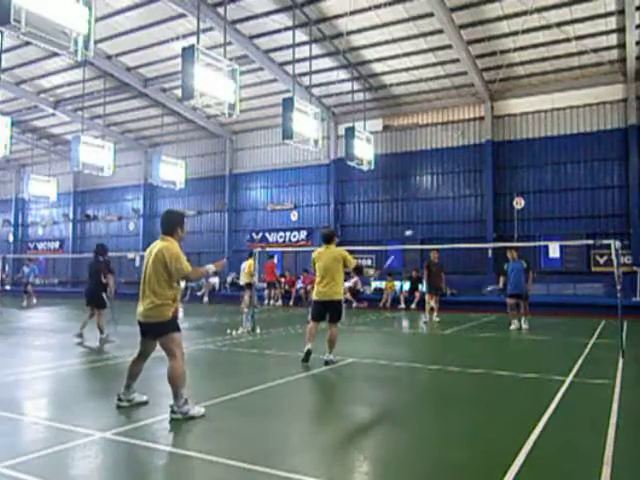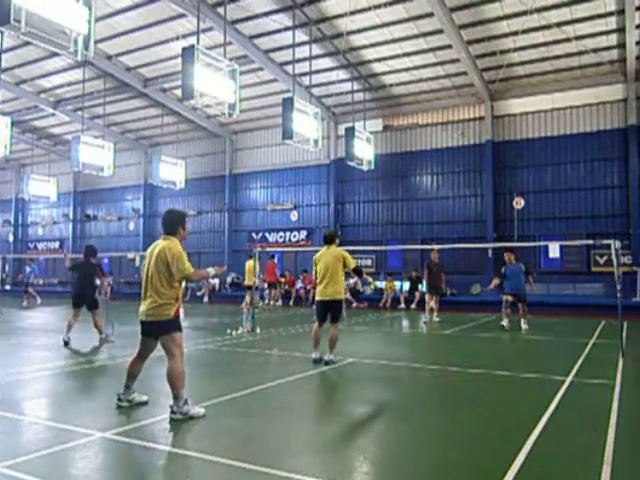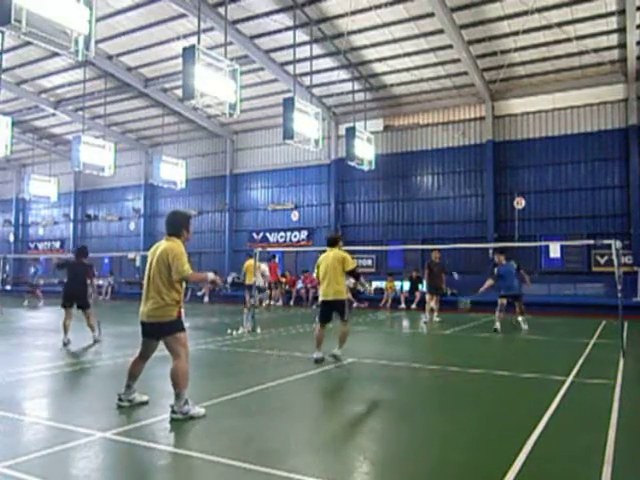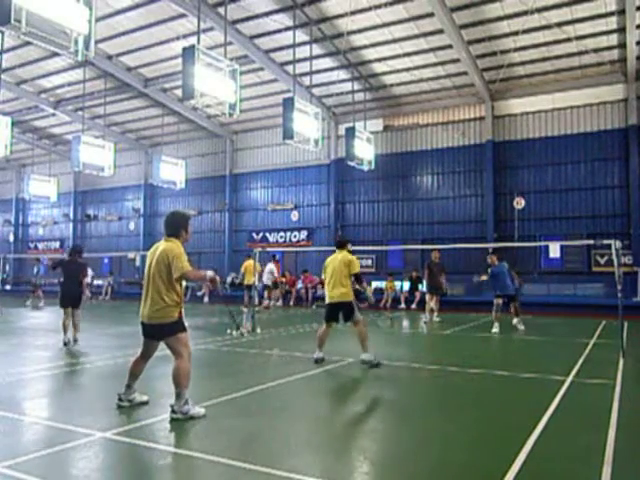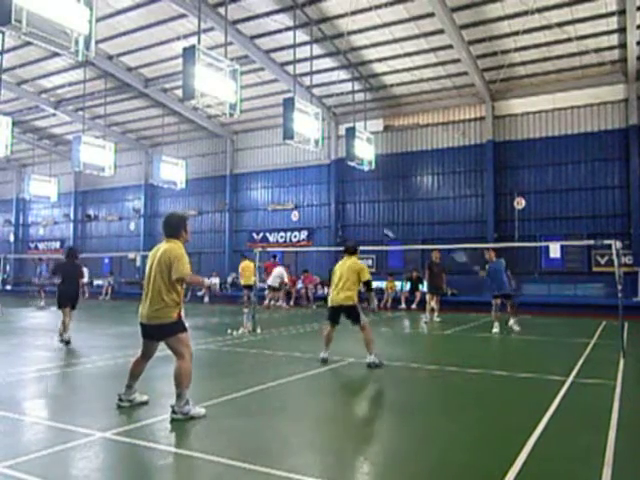
dt=0.2s
person 1, frame 1
left shoulder: (154, 246)
right shoulder: (170, 248)
right elbow: (190, 275)
right wrist: (212, 267)
left hip: (146, 311)
right hip: (162, 312)
left knee: (143, 354)
right knee: (176, 356)
left ankle: (126, 395)
right ankle: (180, 406)
person 1, frame 2
left shoulder: (155, 246)
right shoulder: (173, 247)
right elbow: (190, 275)
right wrist: (211, 271)
left hip: (148, 311)
right hip: (164, 312)
left knee: (143, 354)
right knee: (176, 356)
left ankle: (126, 394)
right ankle: (180, 406)
person 1, frame 3
left shoulder: (158, 246)
right shoulder: (175, 248)
right elbow: (188, 277)
right wrist: (209, 276)
left hip: (148, 312)
right hip: (167, 313)
left knee: (144, 354)
right knee: (181, 355)
left ankle: (127, 395)
right ankle: (180, 406)
person 1, frame 4
left shoulder: (156, 247)
right shoulder: (174, 249)
right elbow: (188, 274)
right wrist: (208, 274)
left hip: (149, 313)
right hip: (167, 314)
left knee: (145, 355)
right knee: (183, 355)
left ankle: (127, 394)
right ankle: (181, 406)
person 1, frame 5
left shoulder: (157, 249)
right shoulder: (176, 251)
right elbow: (184, 278)
right wrist: (205, 282)
left hip: (148, 313)
right hip: (167, 314)
left knee: (145, 355)
right knee: (185, 355)
left ankle: (127, 394)
right ankle: (181, 406)
person 2, frame 1
left shoulder: (316, 254)
right shoulder: (341, 253)
right elbow: (354, 267)
left hip: (318, 295)
right hip: (335, 295)
left knee: (313, 322)
right knee: (333, 326)
left ankle: (308, 346)
right ankle: (329, 355)
person 2, frame 2
left shoulder: (318, 256)
right shoulder: (341, 253)
right elbow: (355, 270)
left hip: (321, 295)
right hip: (336, 295)
left knee: (319, 324)
right knee: (334, 326)
left ankle: (315, 354)
right ankle: (329, 355)
person 2, frame 3
left shoulder: (321, 258)
right shoulder: (343, 255)
left elbow: (317, 277)
right elbow: (353, 273)
left hip: (324, 296)
right hip: (339, 295)
left knee: (321, 325)
right knee: (345, 323)
left ankle: (318, 354)
right ankle: (338, 350)
person 2, frame 4
left shoulder: (329, 260)
right shoulder: (350, 258)
right elbow: (358, 277)
right wrist: (367, 291)
left hip: (331, 298)
right hip: (345, 297)
left knee: (326, 325)
right knee: (359, 323)
left ankle: (318, 353)
right ankle: (366, 355)
person 2, frame 5
left shoulder: (338, 265)
right shoulder: (360, 265)
right elbow: (367, 285)
right wrist: (373, 301)
left hip: (334, 301)
right hip: (349, 301)
left knee: (331, 327)
right knee: (365, 327)
left ankle: (324, 354)
right ankle: (371, 358)
